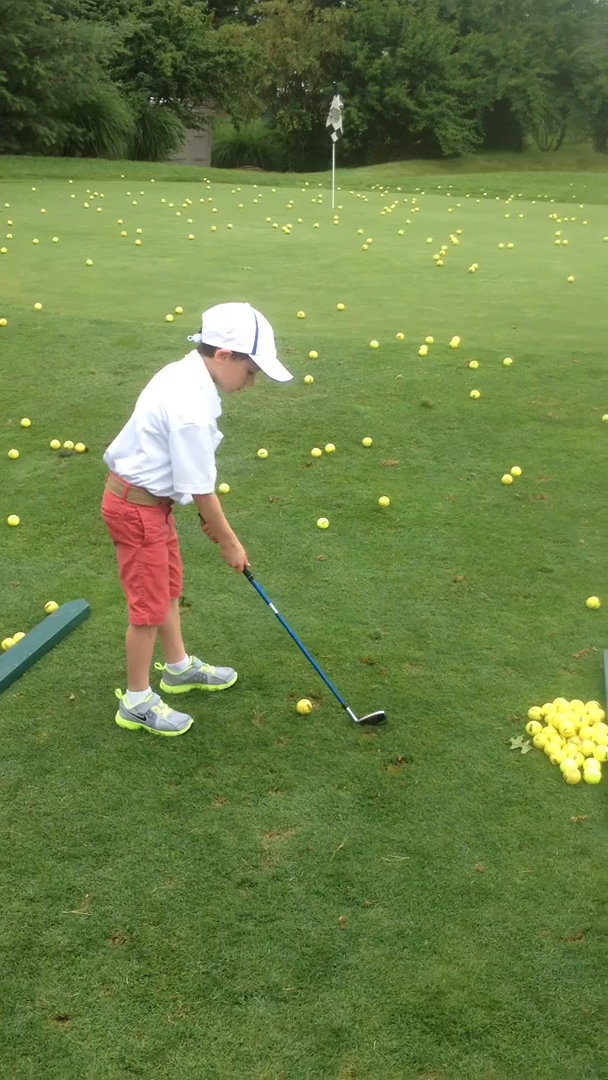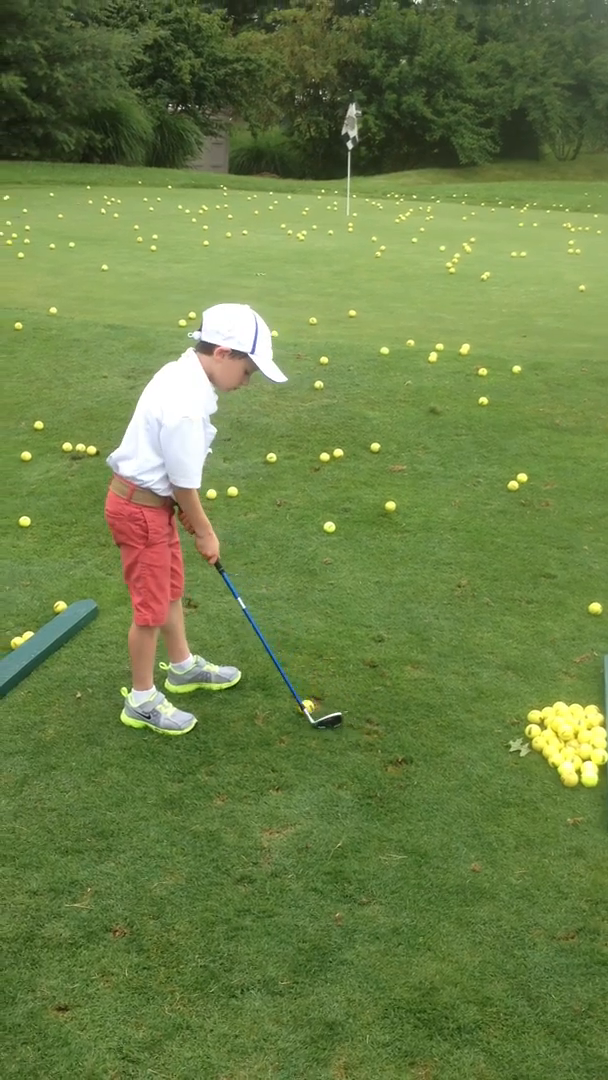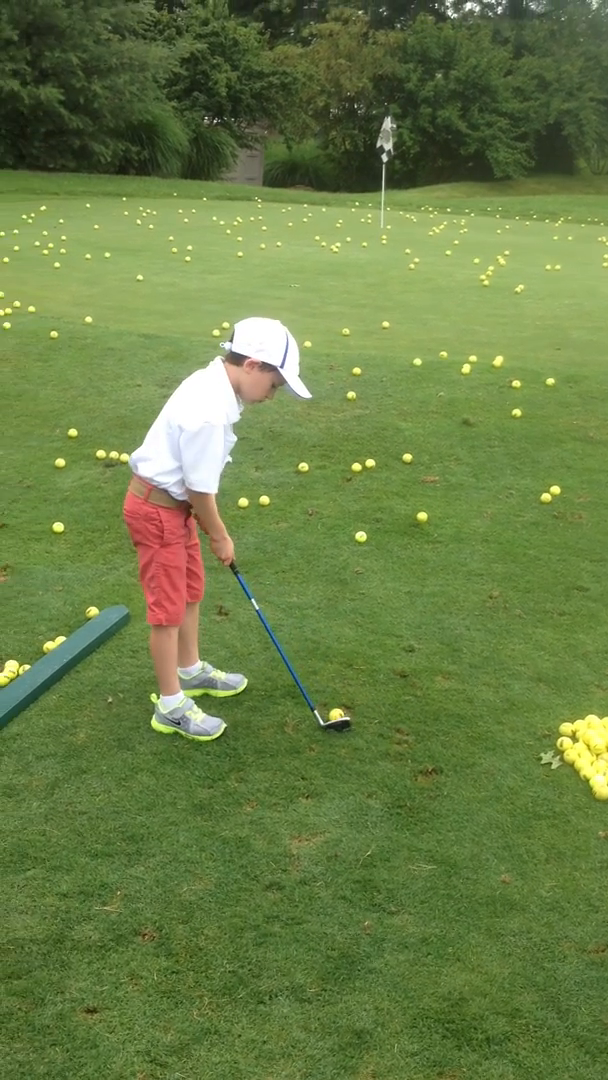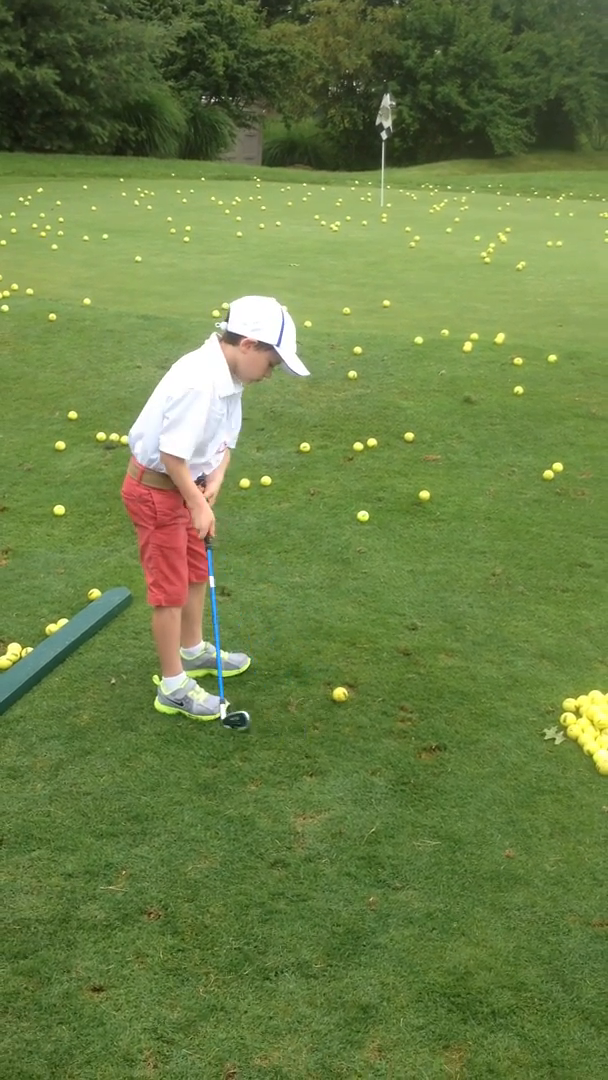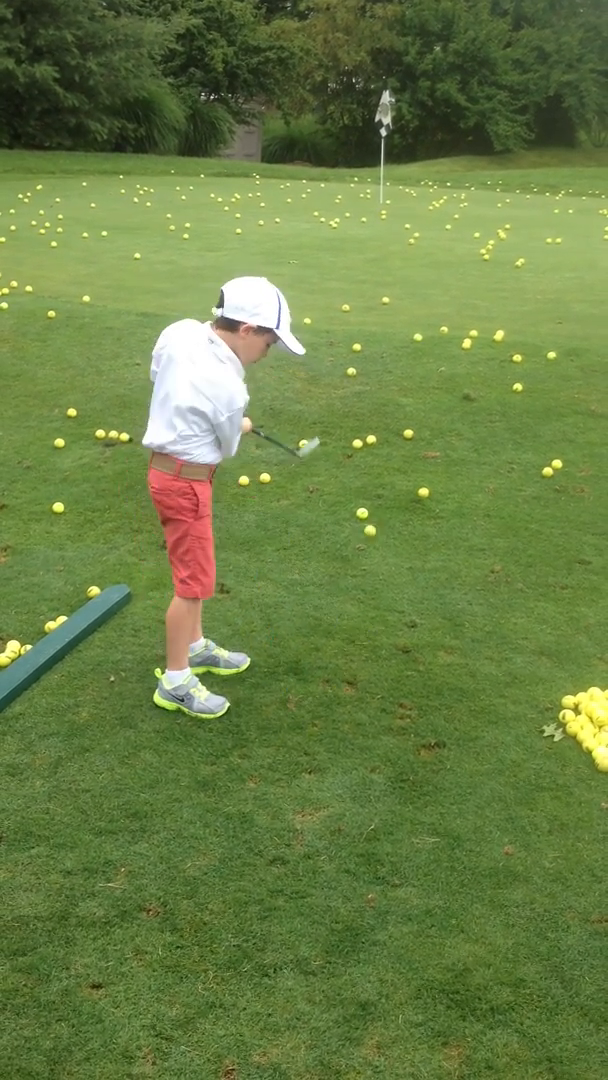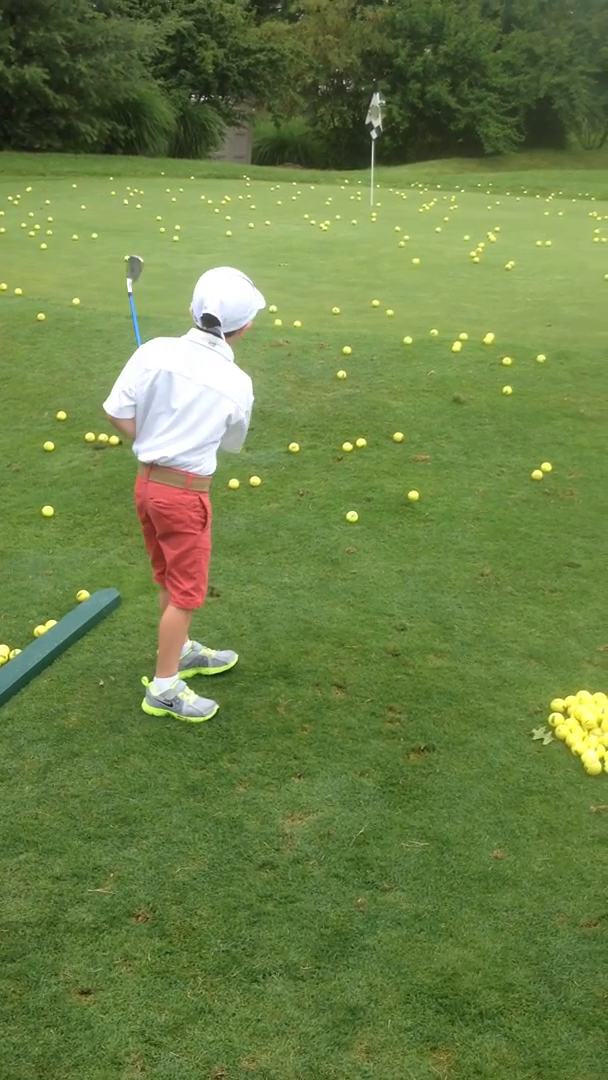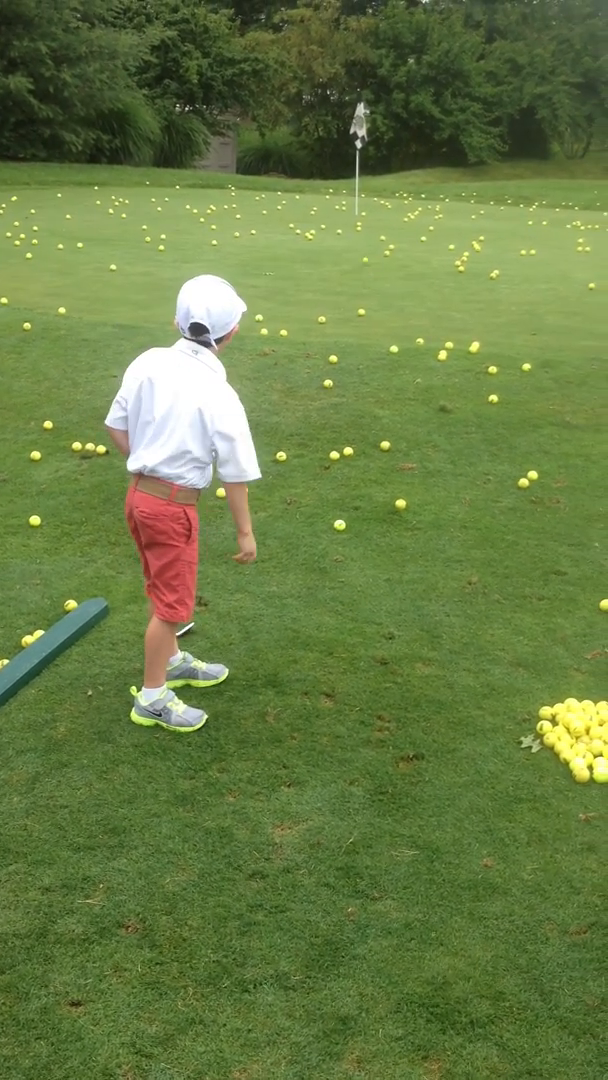
dt=0.5s
person 1, frame 1
left shoulder: (184, 373)
right shoulder: (191, 409)
right elbow: (201, 489)
left wrist: (211, 514)
right wrist: (230, 543)
left hip: (148, 497)
right hip: (135, 507)
left knee: (168, 588)
right knee: (149, 604)
left ankle: (179, 668)
right ankle: (136, 702)
person 1, frame 2
left shoulder: (181, 373)
right shoulder: (185, 405)
right elbow: (184, 483)
left wrist: (189, 513)
right wrist: (205, 532)
left hip: (153, 499)
right hip: (139, 508)
left knee: (170, 589)
right knee: (152, 604)
left ankle: (183, 667)
right ankle: (141, 699)
person 1, frame 3
left shoulder: (212, 383)
right shoulder: (209, 412)
right elbow: (199, 488)
left wrist: (210, 516)
right wrist: (220, 537)
left hip: (174, 501)
right hip: (155, 508)
left knee: (190, 592)
right knee: (168, 606)
left ankle: (190, 671)
right ankle: (170, 705)
person 1, frame 4
left shoulder: (229, 378)
right shoulder: (200, 381)
left elbow: (225, 439)
right elbow: (171, 453)
left wrist: (215, 480)
right wrist: (198, 504)
left hip: (184, 486)
right hip: (154, 489)
left knee: (197, 572)
right knee: (170, 589)
left ankle: (195, 650)
right ankle: (173, 686)
person 1, frame 5
left shoulder: (180, 333)
right shoulder: (226, 389)
left elbow: (158, 375)
right elbow: (226, 445)
right wrist: (241, 428)
left hip: (171, 469)
right hip: (185, 481)
left knee: (194, 566)
right knee: (194, 578)
left ankle: (194, 647)
right ankle: (175, 681)
person 1, frame 6
left shoulder: (155, 351)
right shoulder: (237, 385)
left elbow: (118, 414)
left wrist: (157, 441)
left hip: (147, 481)
right hip: (185, 492)
left knee: (170, 579)
right knee: (186, 590)
left ankle: (181, 651)
right ankle: (163, 687)
person 1, frame 7
left shoulder: (147, 363)
right shoulder: (218, 395)
left elbow: (116, 427)
right elbow: (234, 474)
right wrist: (245, 531)
left hip: (139, 492)
right hip: (172, 504)
left knee: (162, 591)
right knee: (171, 602)
left ankle: (170, 661)
right ankle: (151, 697)
